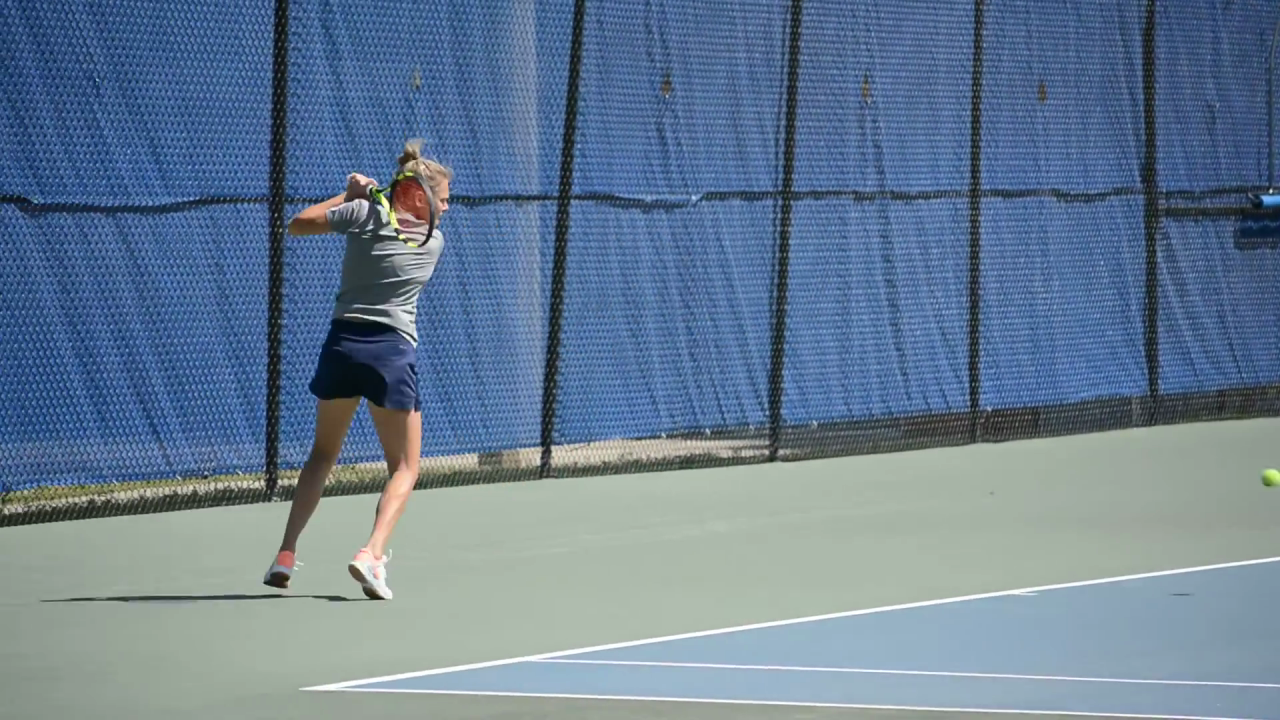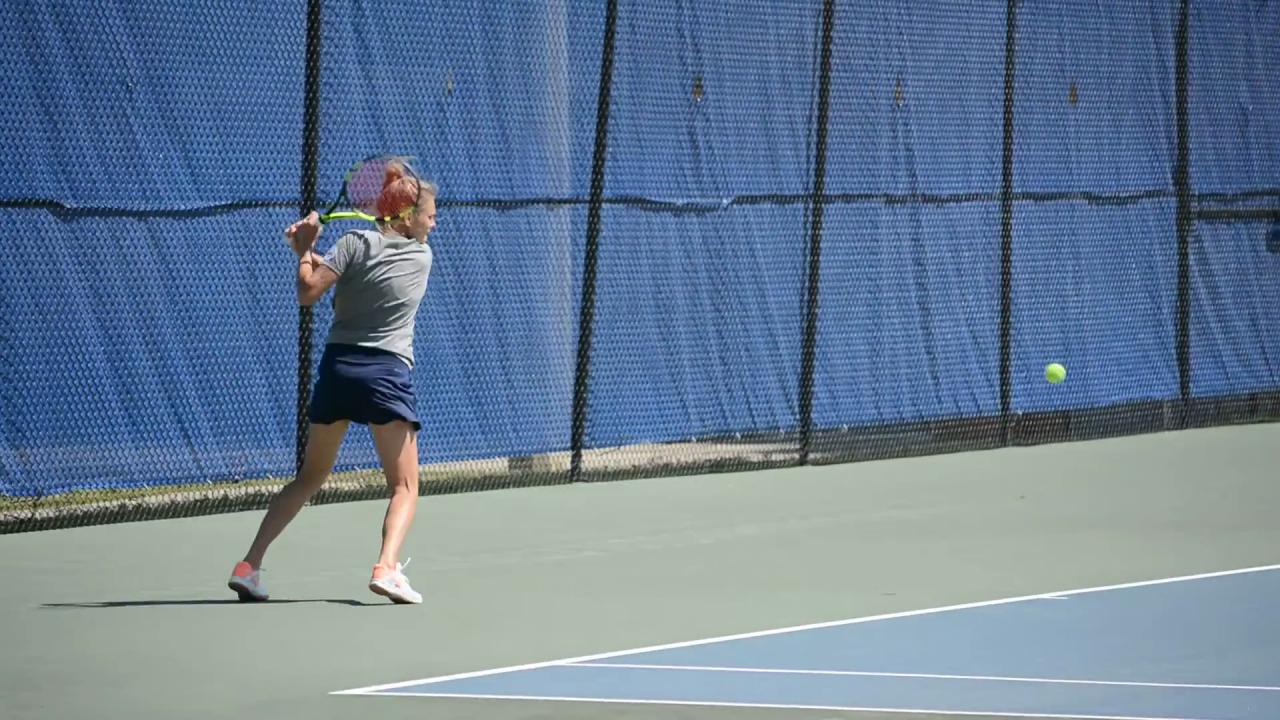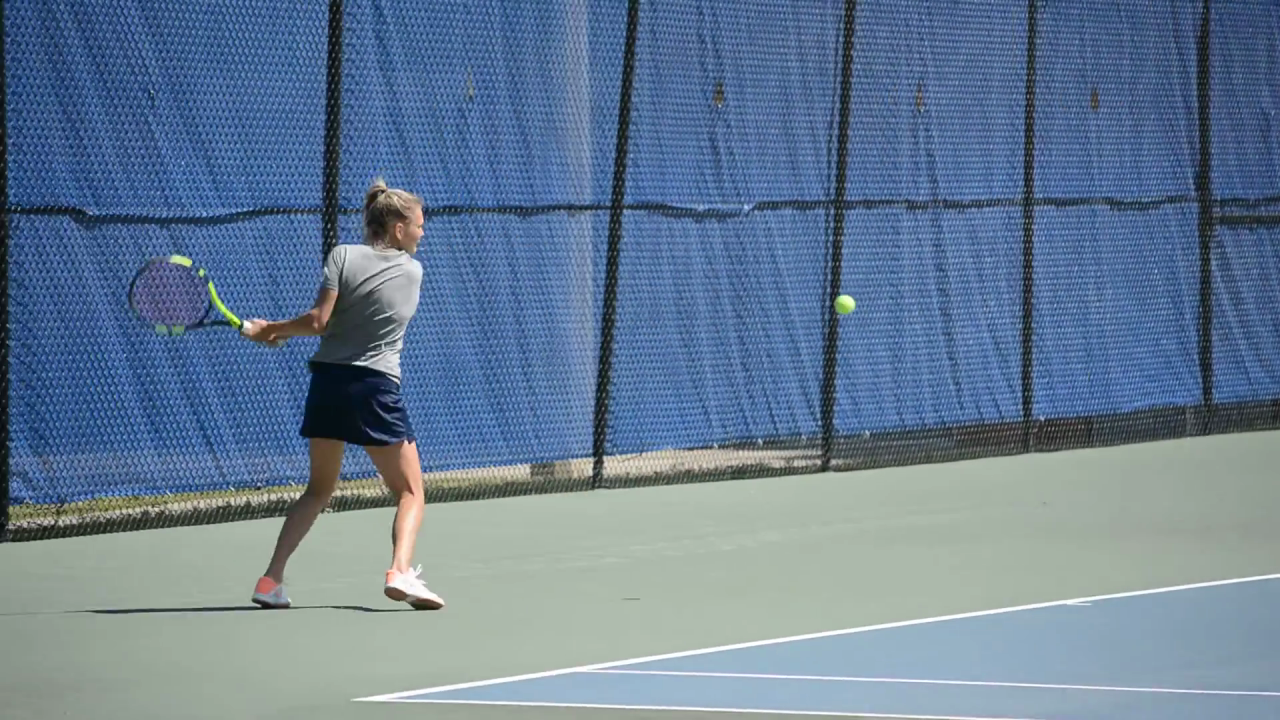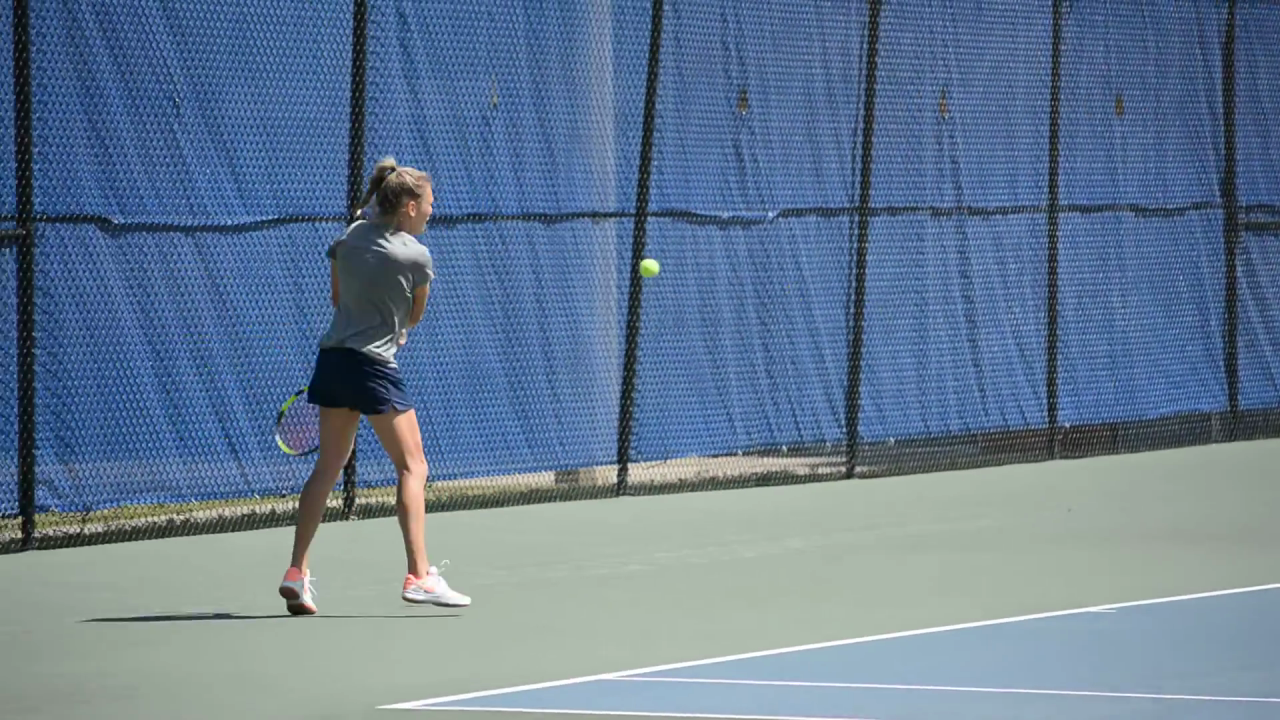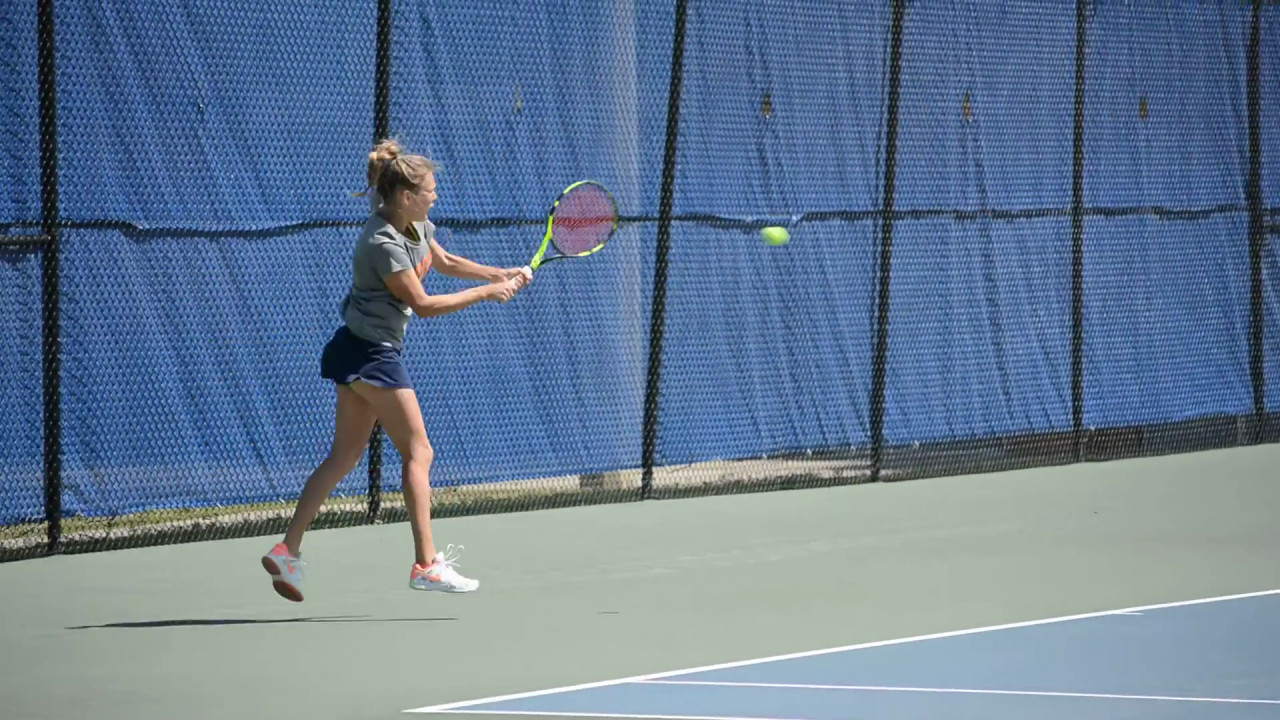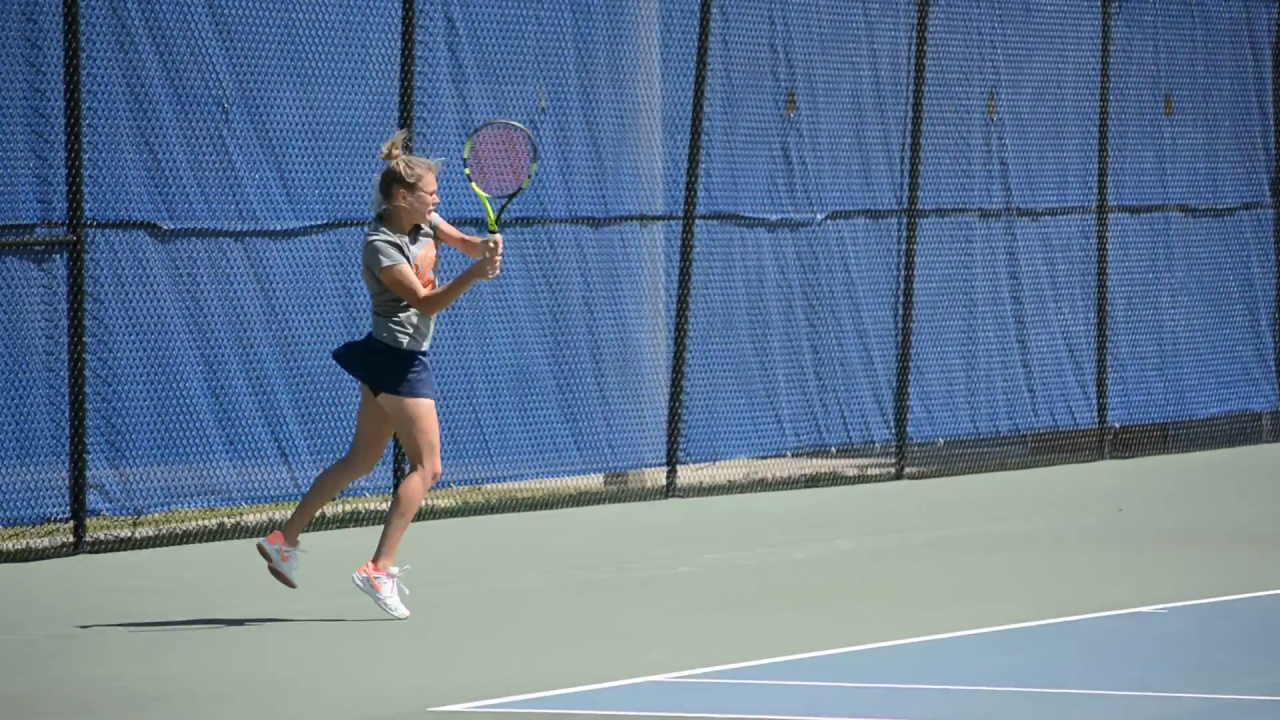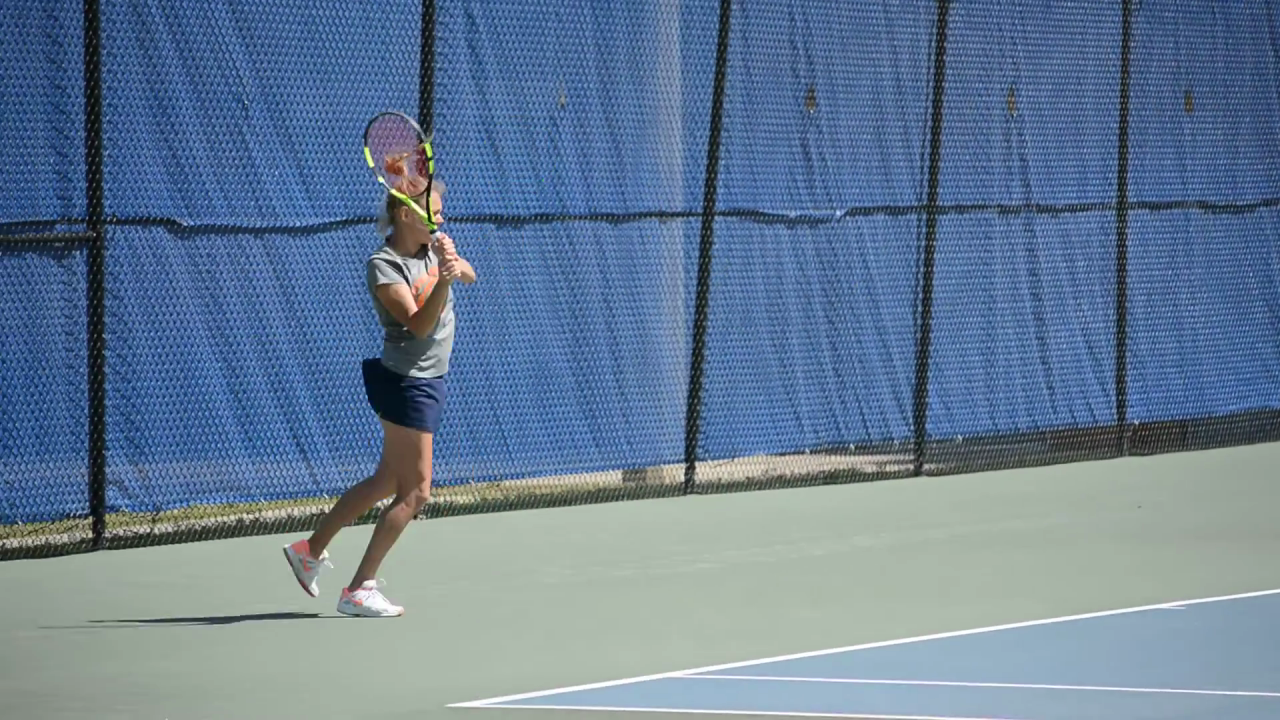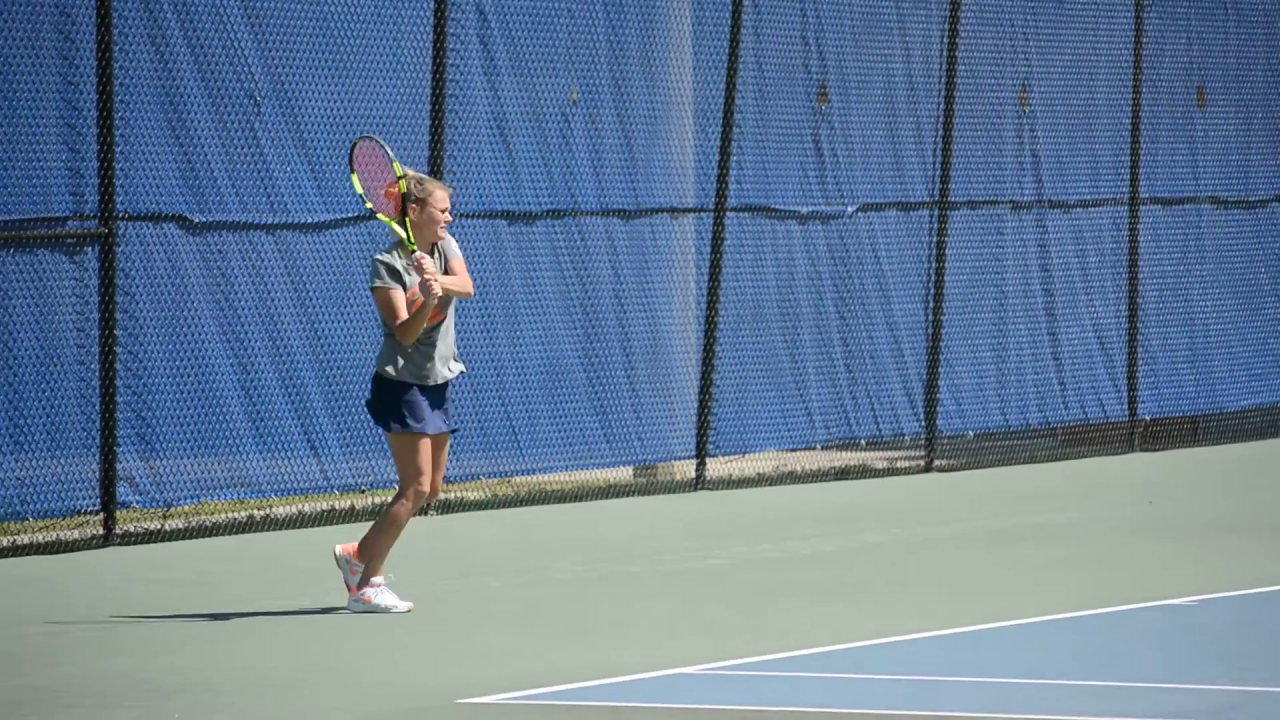
dt=0.1s
person 1, frame 1
left shoulder: (365, 213)
right shoulder: (433, 238)
left elbow: (298, 225)
left wrist: (347, 196)
left hip: (344, 344)
right hip: (391, 352)
left knee: (322, 457)
right knee: (404, 468)
left ankle: (285, 556)
right ankle: (371, 555)
person 1, frame 2
left shoulder: (356, 240)
right shoulder: (422, 256)
left elbow: (309, 293)
left wrist: (303, 249)
left hip: (339, 368)
right hip: (386, 374)
left knee: (310, 478)
right knee: (404, 485)
left ankle: (249, 567)
right ankle: (386, 567)
person 1, frame 3
left shoulder: (343, 255)
right shoulder: (412, 272)
left elbow: (317, 322)
left wrist: (270, 330)
left hip: (328, 384)
right hip: (376, 388)
left knee: (319, 493)
right knee: (410, 493)
left ankle: (271, 580)
right ankle: (400, 572)
person 1, frame 4
left shoulder: (352, 236)
right shoulder: (417, 256)
right elbow: (415, 316)
left hip: (334, 360)
right hip: (371, 367)
left knee: (327, 471)
right knee: (412, 468)
left ankle: (298, 573)
right ankle: (418, 576)
person 1, frame 5
left shoulder: (408, 223)
right shoulder: (384, 245)
left elbow: (446, 262)
right elbow: (421, 304)
left wrist: (505, 274)
right wrist: (487, 293)
left hip: (363, 350)
right hip: (370, 354)
left knee: (344, 457)
right knee: (419, 453)
left ankle: (286, 551)
right ankle: (427, 564)
person 1, frame 6
left shoulder: (421, 220)
right shoulder: (379, 245)
left elbow: (464, 242)
right elbow: (425, 304)
left wrist: (488, 247)
right wrist: (472, 273)
left hip: (402, 356)
right hip: (397, 360)
left knee: (361, 460)
right knee: (426, 466)
left ankle: (284, 539)
right ankle: (378, 569)
person 1, frame 7
left shoulder: (433, 238)
right shoulder: (379, 264)
left elbow: (467, 274)
right elbow: (425, 318)
left wrist: (452, 267)
right wrist: (442, 282)
left hip: (427, 379)
right hip: (403, 383)
left knee: (383, 482)
right knee: (415, 492)
left ankle: (309, 549)
right ankle: (357, 588)
person 1, frame 8
left shoulder: (445, 245)
right shoulder: (385, 265)
left elbow: (466, 288)
right elbow: (403, 335)
left wrist: (436, 281)
right wrist: (425, 303)
left hip: (437, 383)
right hip: (402, 386)
left knee: (420, 489)
right knee: (415, 490)
left ankle: (356, 554)
right ankle: (367, 585)
